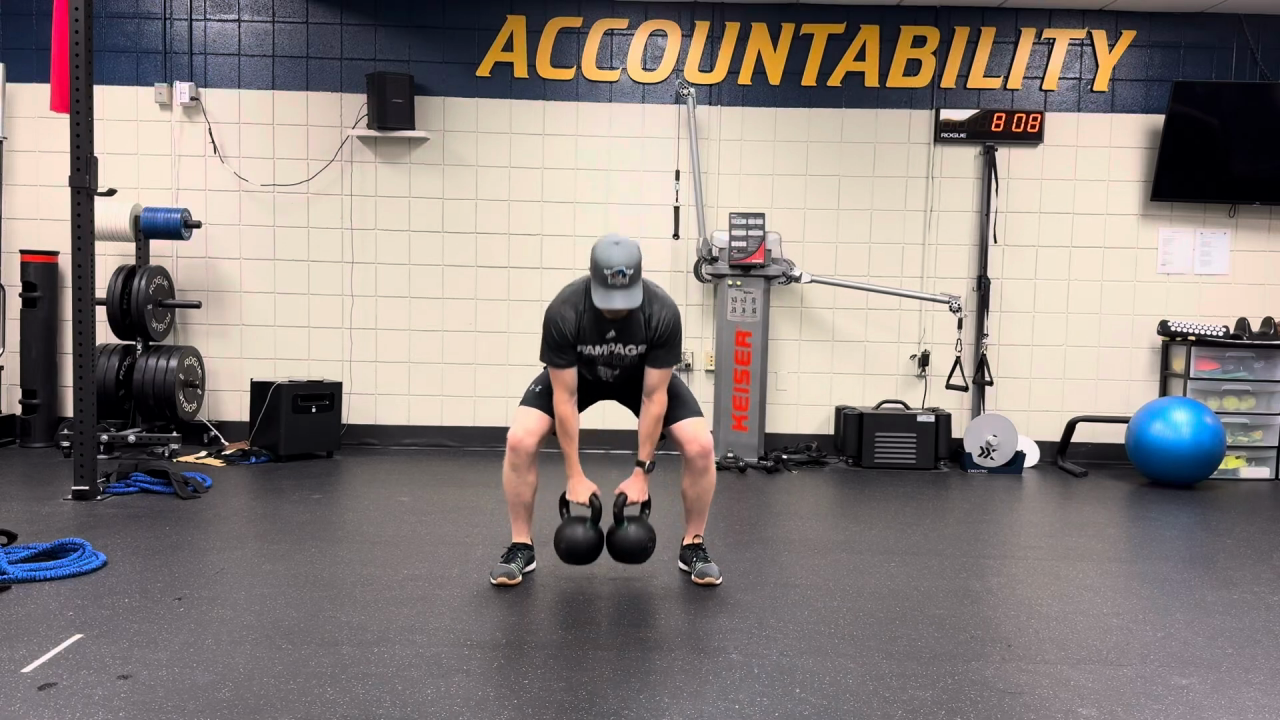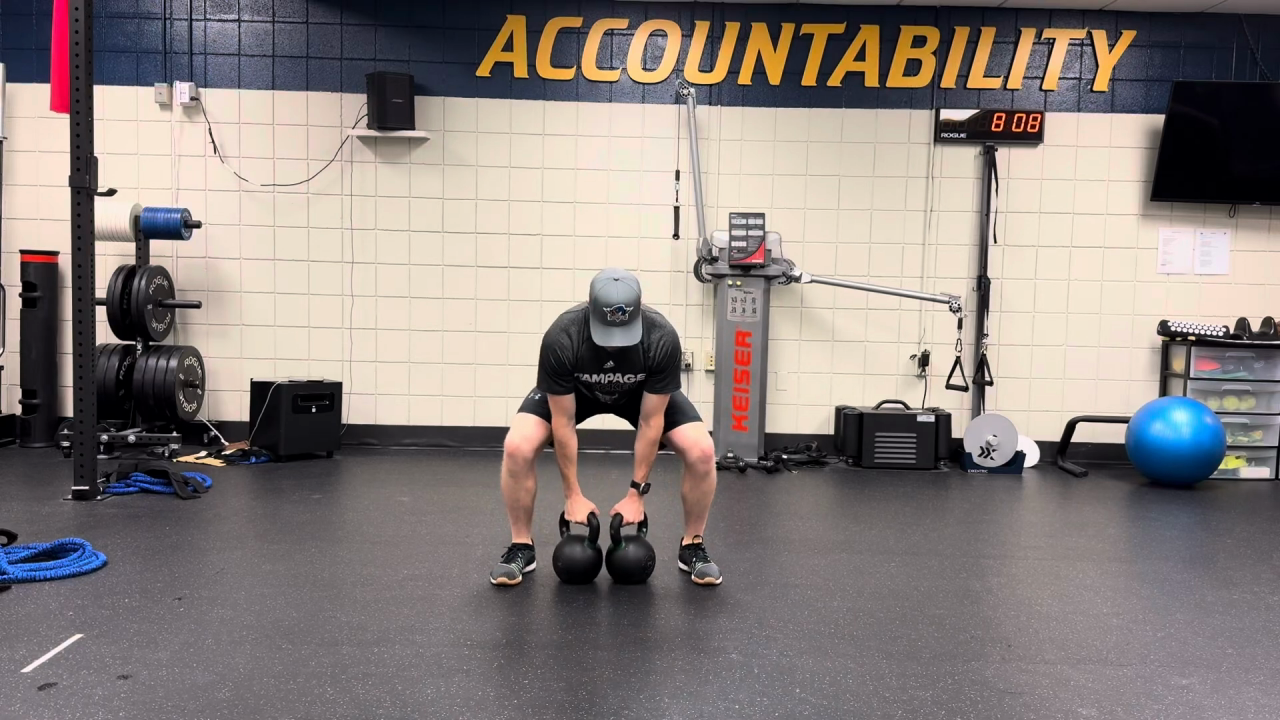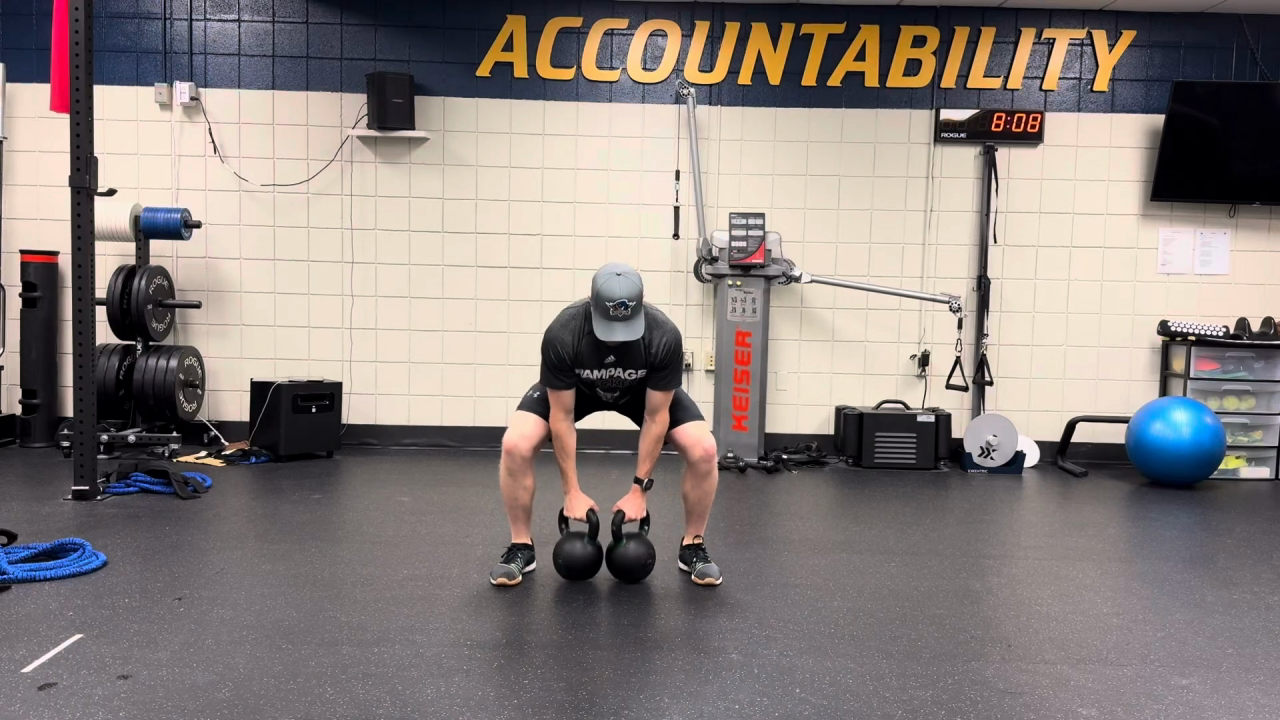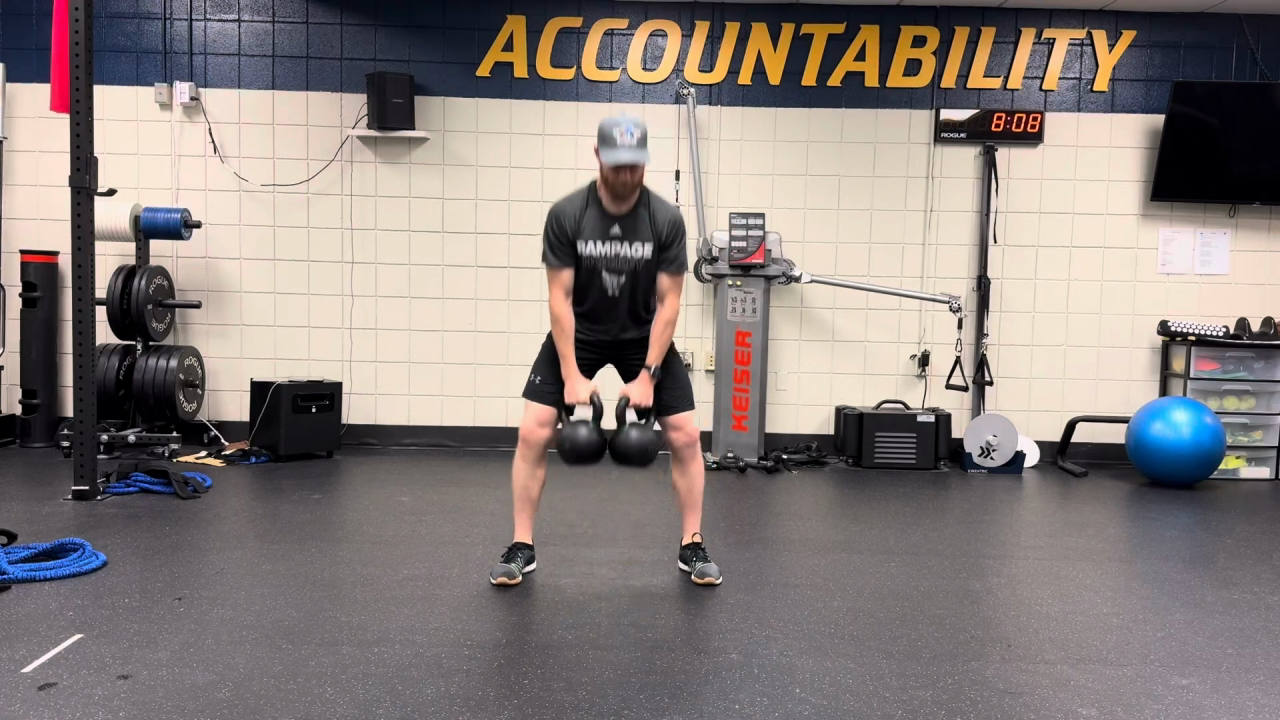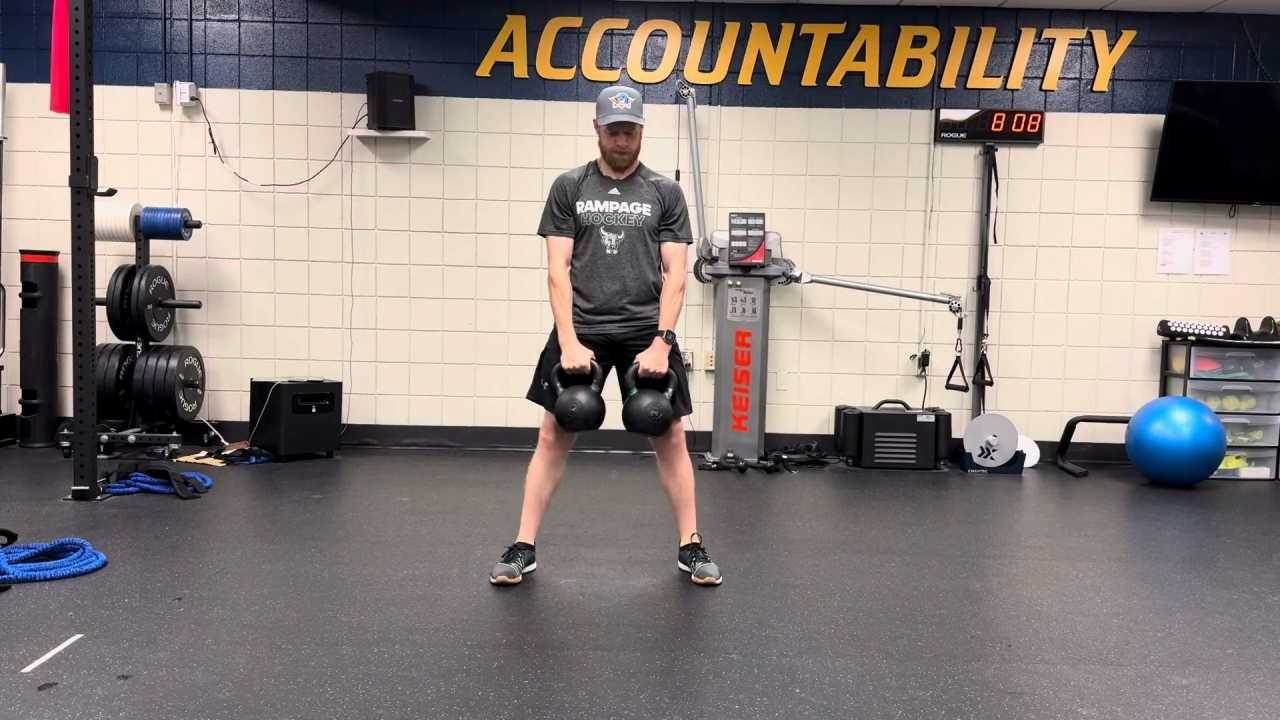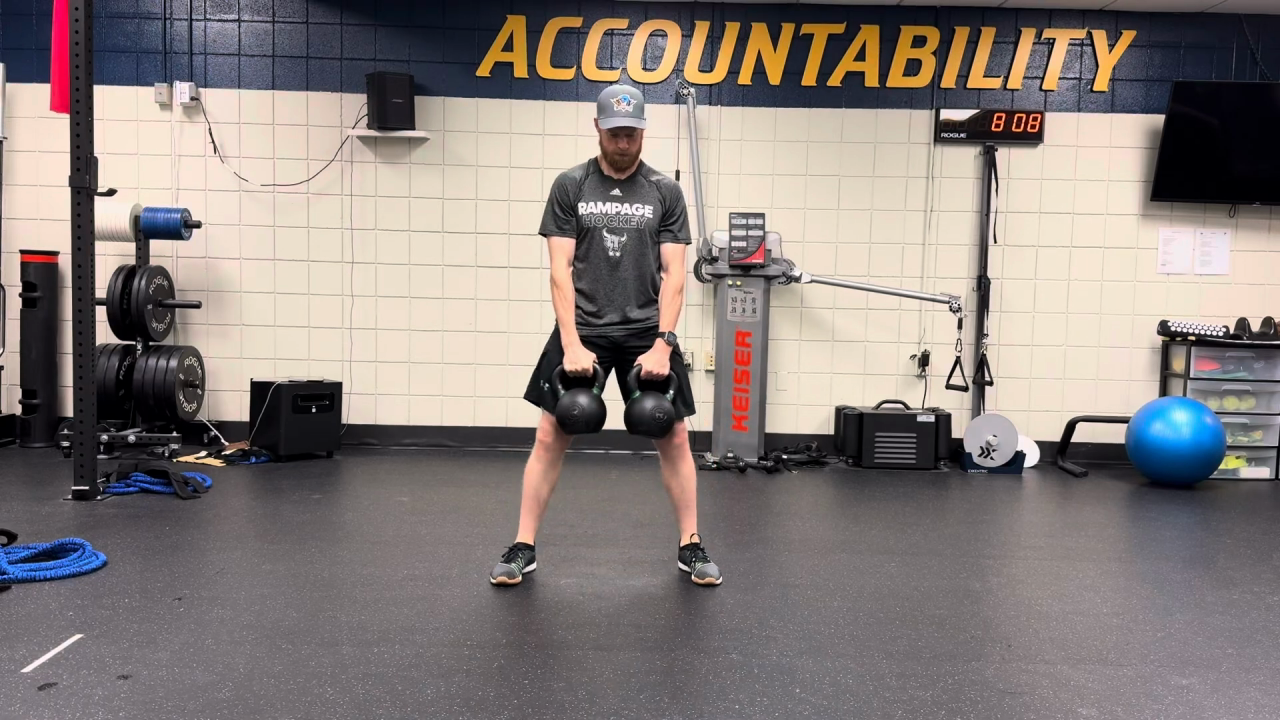
dt=0.4s
person 1, frame 1
left shoulder: (663, 312)
right shoulder: (563, 311)
left elbow: (654, 396)
right elbow: (564, 398)
left wrist: (641, 472)
right wrist: (575, 476)
left hip: (642, 379)
right hip: (577, 376)
left knee: (700, 445)
right knee: (521, 440)
left ankle: (693, 546)
right ankle: (521, 547)
person 1, frame 2
left shoulder: (662, 339)
right shoulder: (561, 338)
left elbow: (651, 421)
right elbow: (563, 423)
left wrist: (636, 494)
right wrist: (573, 496)
left hip: (642, 393)
right hip: (574, 392)
left knee: (701, 451)
right knee: (518, 447)
left ankle: (693, 547)
right ankle: (521, 547)
person 1, frame 3
left shoulder: (664, 335)
right shoulder: (562, 333)
left elbow: (656, 417)
right elbow: (562, 417)
left wrist: (638, 490)
right wrist: (572, 492)
left hip: (642, 390)
right hip: (575, 389)
left knee: (702, 449)
right knee: (516, 445)
left ankle: (693, 546)
right ankle: (520, 547)
person 1, frame 4
left shoulder: (667, 219)
right shoulder: (566, 213)
left elbow: (668, 302)
right elbow: (560, 297)
left wrist: (647, 376)
right wrist: (571, 377)
left hip: (643, 335)
right hip: (579, 333)
left knee: (685, 437)
right knee: (534, 434)
left ankle: (691, 546)
right ankle: (522, 547)
person 1, frame 5
left shoulder: (666, 192)
right shoulder: (568, 187)
left elbow: (675, 273)
right elbow: (558, 269)
left wrist: (663, 340)
right wrist: (568, 340)
left hip: (646, 333)
right hip: (581, 333)
left knee: (671, 439)
right knee: (553, 439)
left ankle: (691, 546)
right ankle: (523, 547)
person 1, frame 6
left shoulder: (666, 191)
right shoulder: (570, 186)
left elbow: (673, 274)
right elbow: (561, 269)
left wrist: (663, 343)
right wrist: (571, 343)
left hip: (646, 334)
right hip: (582, 332)
left knee: (674, 439)
right knee: (550, 439)
left ankle: (690, 546)
right ankle: (523, 547)
